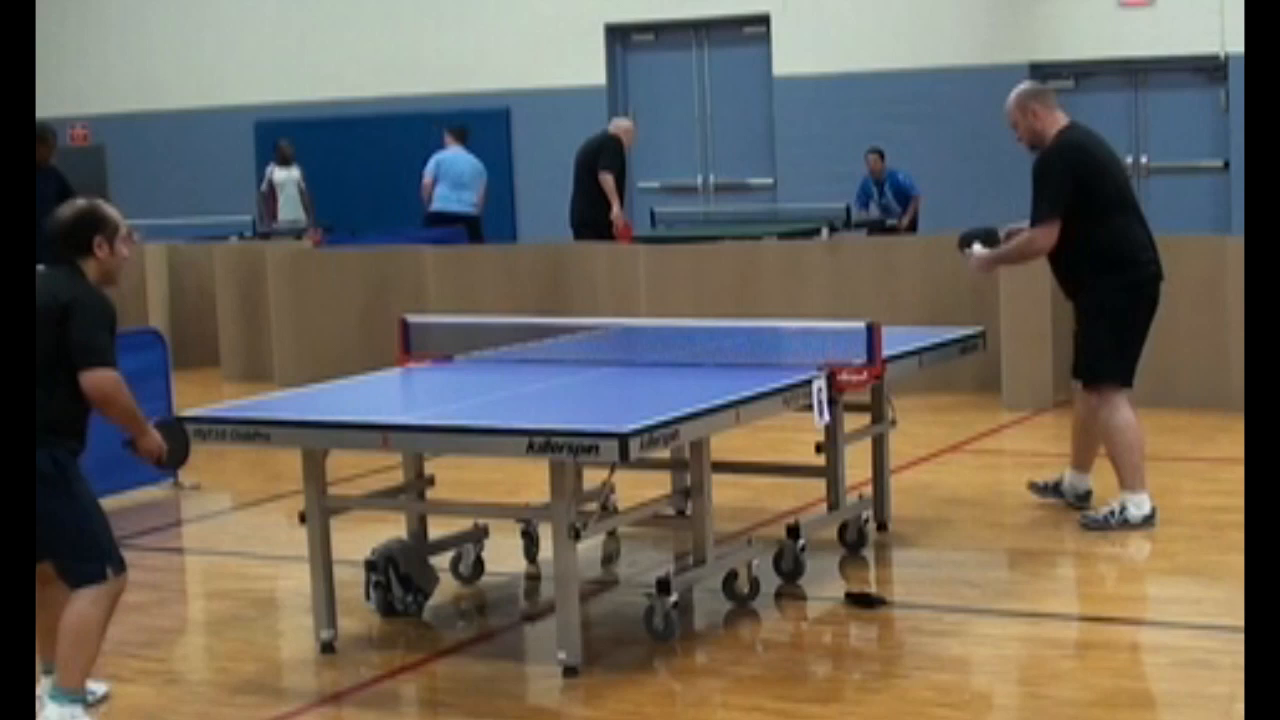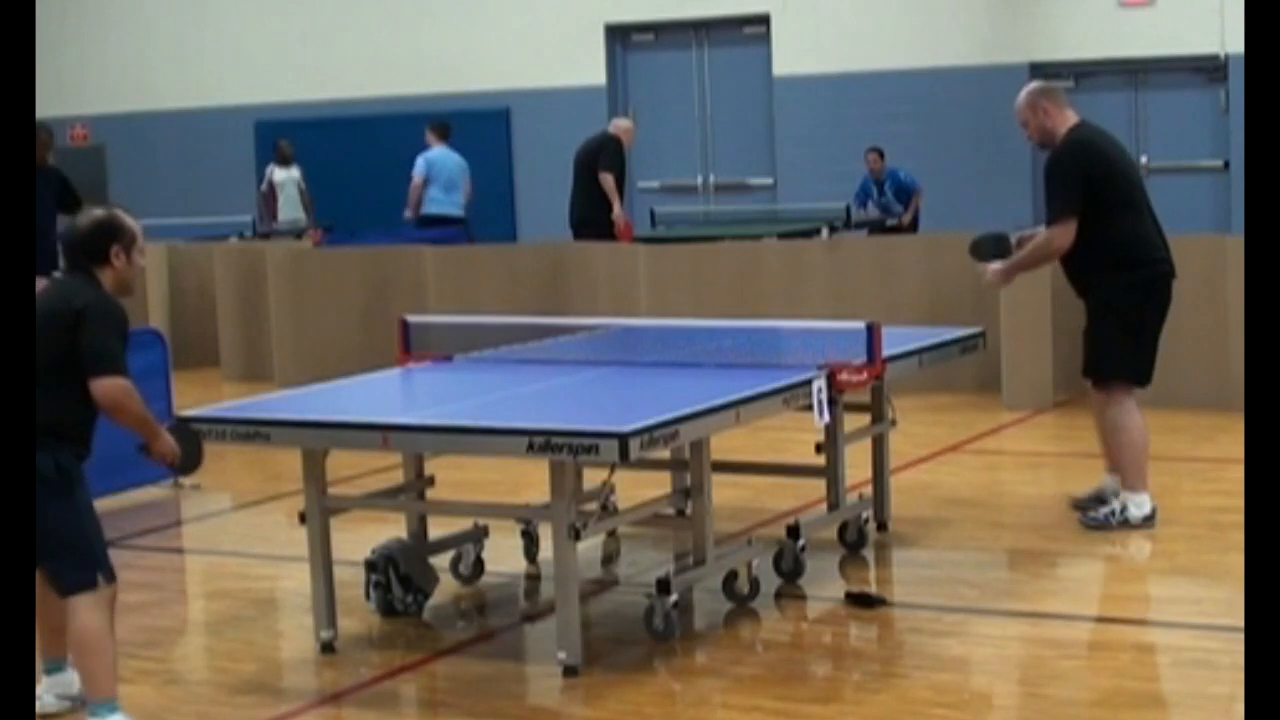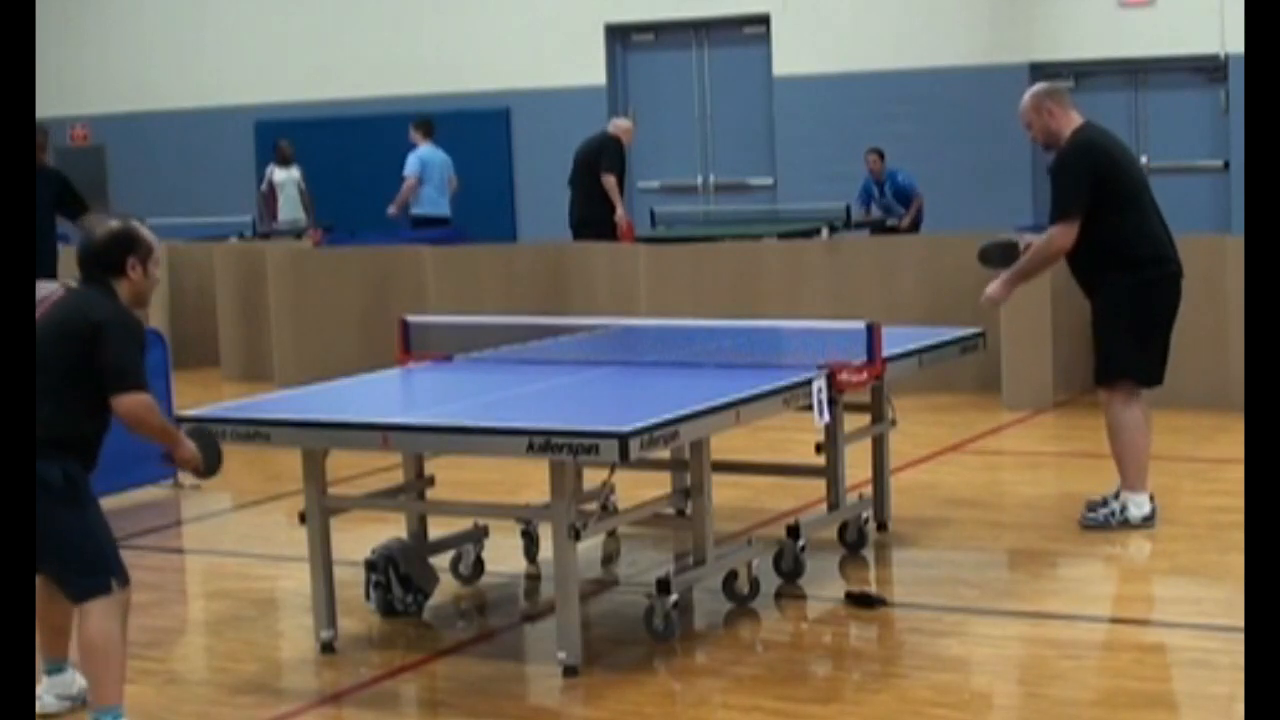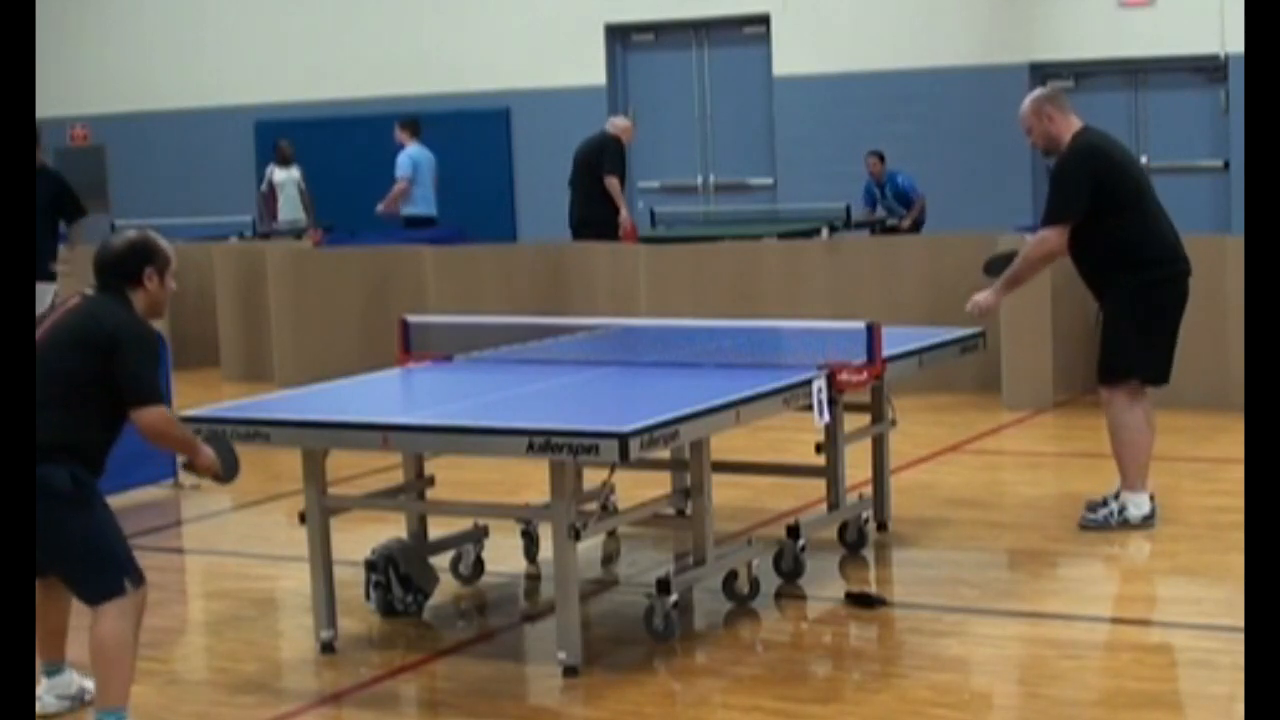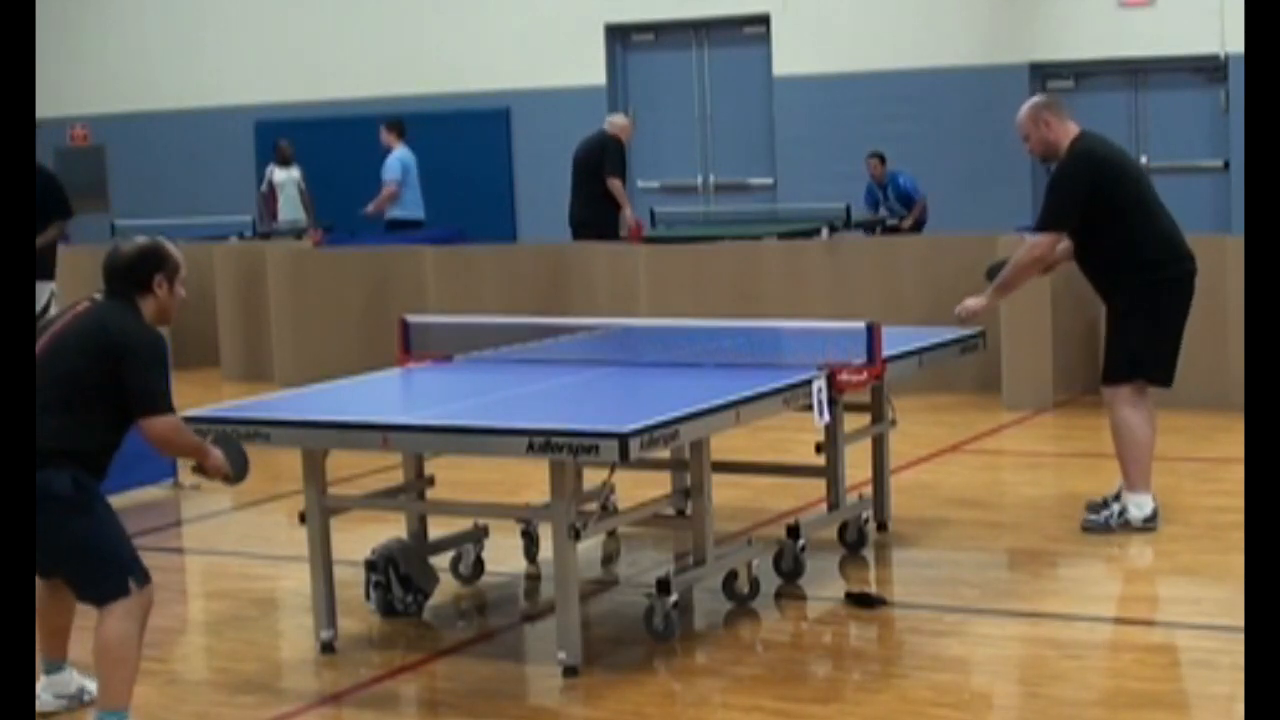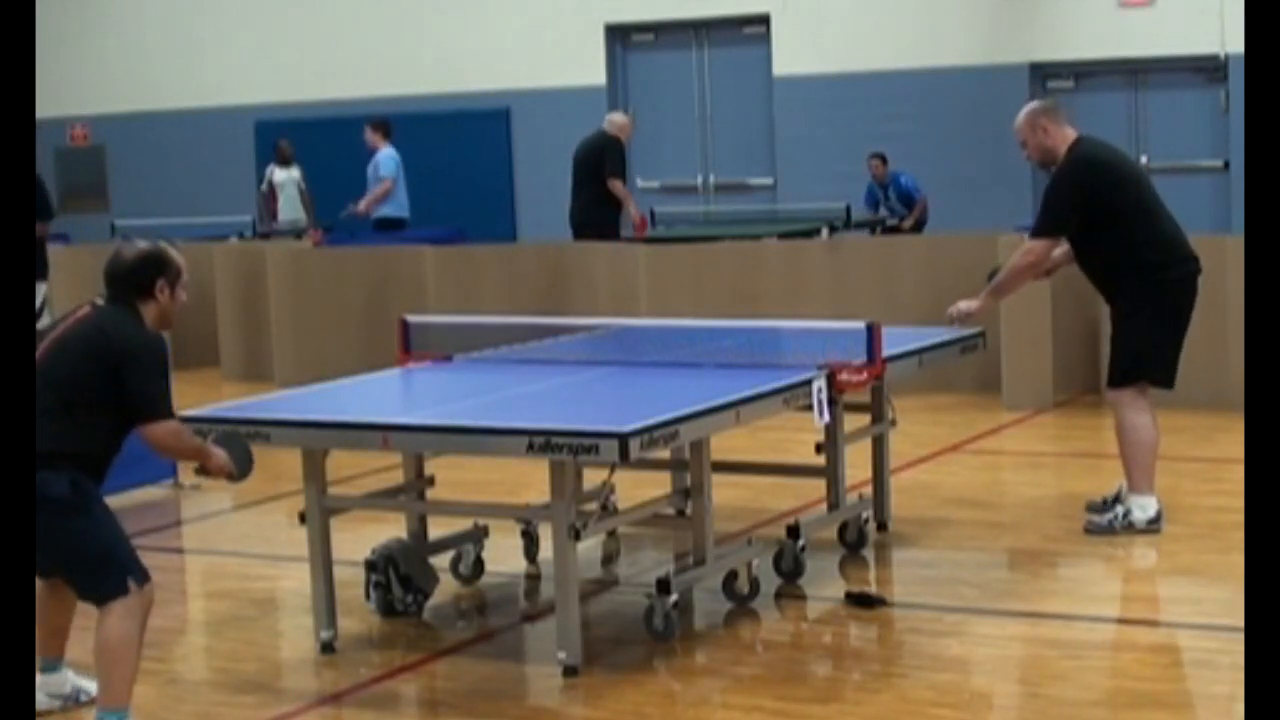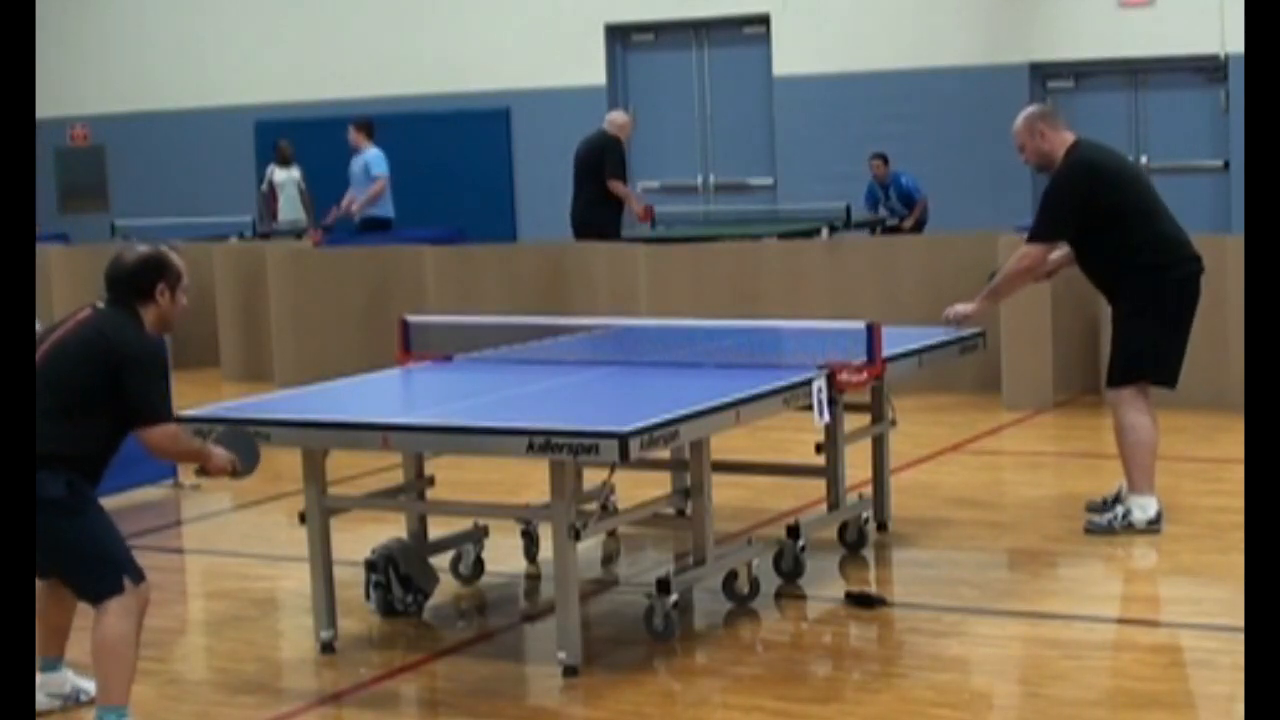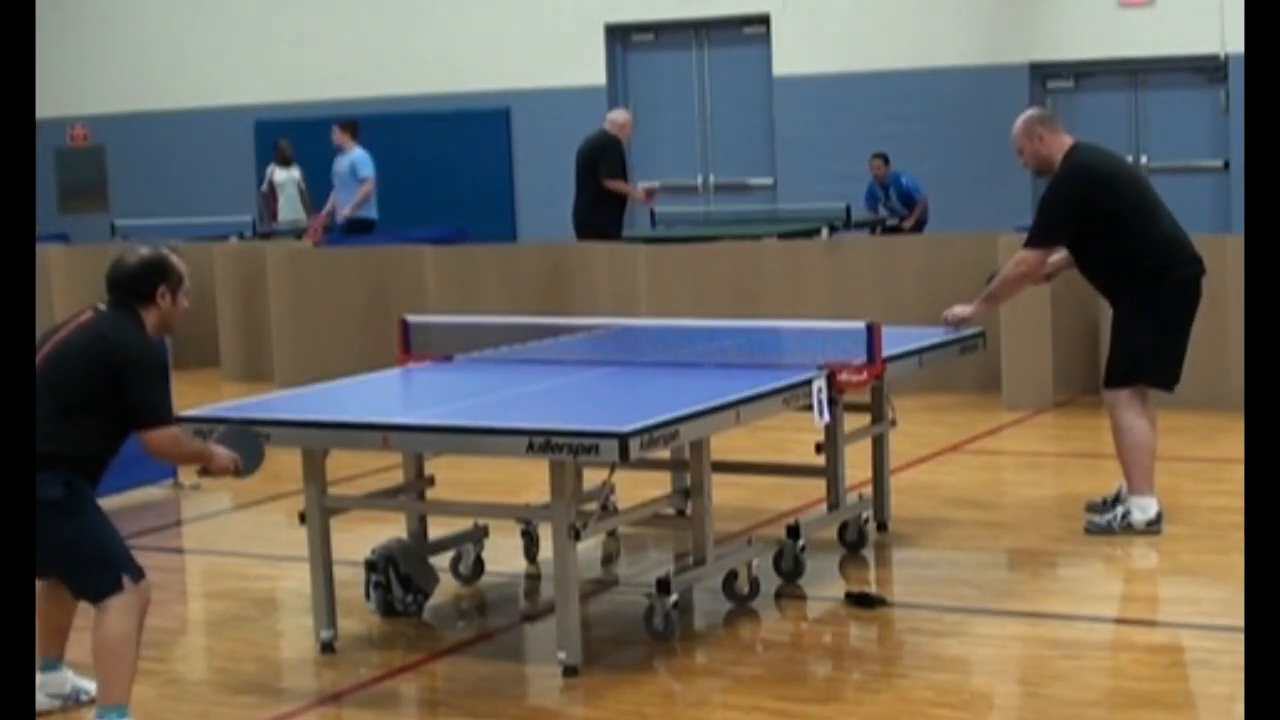
dt=0.5s
person 1, frame 1
left shoulder: (47, 288)
right shoulder: (85, 300)
right elbow: (98, 383)
right wrist: (143, 431)
left hip: (40, 451)
right hip: (42, 456)
left knee: (51, 565)
right knee: (100, 576)
person 1, frame 2
left shoulder: (55, 297)
right shoulder: (98, 308)
right elbow: (110, 391)
right wrist: (156, 436)
left hip: (45, 455)
right hip: (46, 459)
left knee: (55, 568)
right knee: (90, 586)
person 1, frame 3
left shoulder: (65, 306)
right shoulder: (114, 321)
right elbow: (131, 405)
right wrist: (177, 442)
left hip: (44, 463)
right hip: (47, 469)
left knee: (59, 568)
right knee: (104, 591)
person 1, frame 4
left shoulder: (74, 312)
right shoulder: (130, 331)
right elbow: (150, 419)
right wrist: (195, 450)
left hip: (46, 467)
right hip: (51, 474)
left knee: (57, 569)
right knee: (120, 593)
person 1, frame 5
left shoulder: (84, 316)
right shoulder: (137, 337)
right elbow: (159, 426)
right wrist: (205, 453)
left hip: (46, 470)
right hip: (50, 478)
left knee: (62, 569)
right knee: (127, 593)
person 1, frame 6
left shoulder: (86, 321)
right shoulder: (138, 342)
right elbow: (160, 433)
right wrist: (207, 454)
left hip: (46, 473)
right hip: (48, 481)
left knee: (63, 568)
right knee: (128, 593)
person 1, frame 7
left shoulder: (87, 324)
right shoulder: (138, 345)
right elbow: (159, 436)
right wrist: (207, 455)
left hip: (46, 476)
right hip: (47, 483)
left knee: (64, 569)
right knee: (123, 592)
person 1, frame 8
left shoulder: (89, 327)
right shoulder: (138, 347)
right elbow: (161, 440)
right wrist: (210, 455)
left hip: (46, 476)
right hip: (46, 484)
left knee: (65, 567)
right knee: (124, 590)
left ankle: (52, 682)
person 2, frame 1
left shoulder: (1056, 158)
right shoulder: (1084, 144)
left elbow: (1043, 240)
left wrist: (992, 258)
right wrist: (1024, 231)
left hip: (1115, 286)
right hip: (1125, 279)
left knee: (1107, 391)
right knee: (1090, 384)
left ankle: (1137, 503)
right ankle: (1076, 481)
person 2, frame 2
left shoulder: (1068, 155)
right shoulder: (1094, 142)
left elbow: (1061, 240)
left wrist: (1009, 268)
right wrist: (1037, 238)
left hip: (1126, 284)
right hip: (1139, 277)
left knee: (1115, 390)
right knee: (1105, 385)
left ankle: (1136, 503)
right ankle: (1116, 485)
person 2, frame 3
left shoulder: (1075, 156)
right shoulder: (1097, 144)
left elbow: (1062, 239)
left wrist: (1009, 281)
right wrist: (1037, 249)
left hip: (1132, 285)
right hip: (1147, 278)
left knee: (1117, 390)
right knee: (1127, 389)
left ankle: (1135, 504)
right ankle: (1133, 491)
person 2, frame 4
left shoulder: (1077, 159)
right shoulder: (1095, 149)
left elbow: (1050, 241)
left wrist: (997, 291)
right wrist: (1044, 253)
left hip: (1142, 284)
right hip: (1154, 278)
left knee: (1119, 390)
right knee: (1131, 388)
left ankle: (1135, 503)
right ankle: (1134, 492)
person 2, frame 5
left shoulder: (1077, 166)
right shoulder: (1093, 155)
left elbow: (1039, 248)
left wrist: (988, 297)
right wrist: (1055, 258)
left hip: (1150, 285)
right hip: (1155, 280)
left knee: (1122, 390)
right knee: (1132, 389)
left ankle: (1139, 506)
right ankle: (1135, 492)
person 2, frame 6
left shoulder: (1075, 171)
right shoulder: (1091, 159)
left elbow: (1033, 253)
left wrist: (982, 301)
right wrist: (1055, 261)
left hip: (1154, 286)
right hip: (1159, 281)
left knee: (1127, 393)
right knee: (1131, 390)
left ankle: (1143, 507)
right ankle: (1136, 491)
person 2, frame 7
left shoulder: (1073, 176)
right shoulder: (1090, 163)
left elbow: (1029, 258)
left wrist: (978, 304)
right wrist: (1055, 263)
left hip: (1157, 285)
right hip: (1162, 280)
left knee: (1125, 392)
right knee: (1133, 390)
left ankle: (1143, 507)
right ankle: (1136, 492)
person 2, frame 8
left shoulder: (1071, 179)
right shoulder: (1089, 165)
left elbow: (1026, 263)
left wrist: (977, 308)
right wrist: (1055, 265)
left hip: (1157, 286)
right hip: (1165, 281)
left knee: (1123, 394)
right knee: (1133, 391)
left ankle: (1143, 508)
right ankle: (1136, 492)
